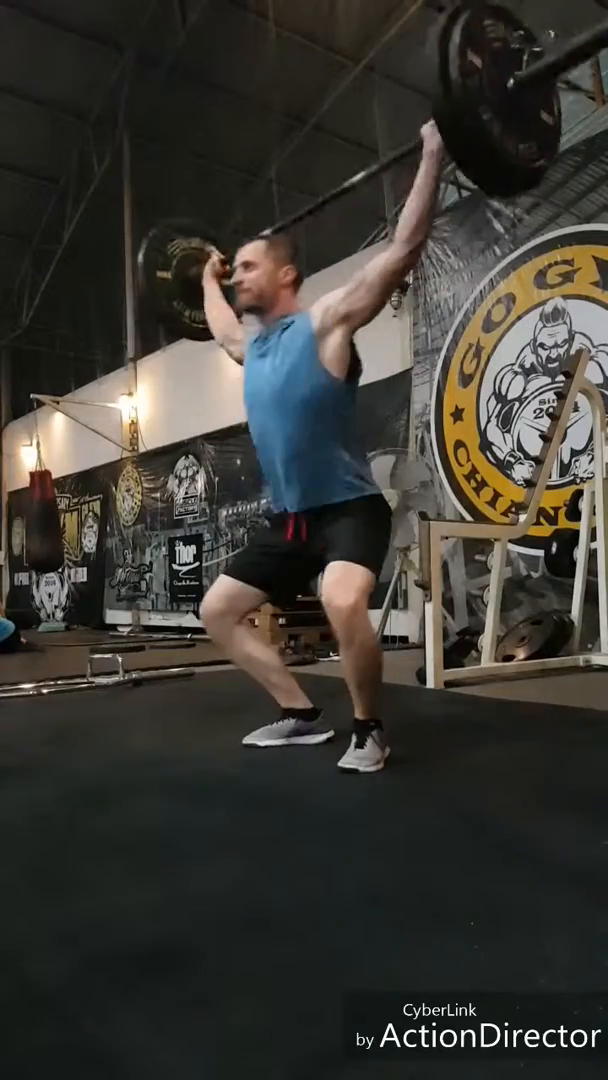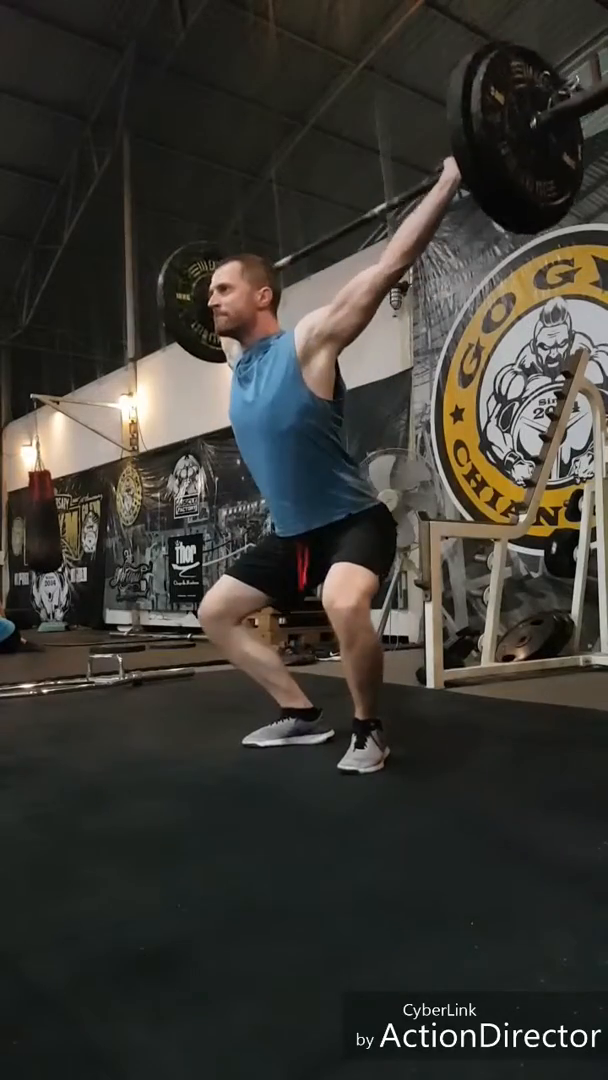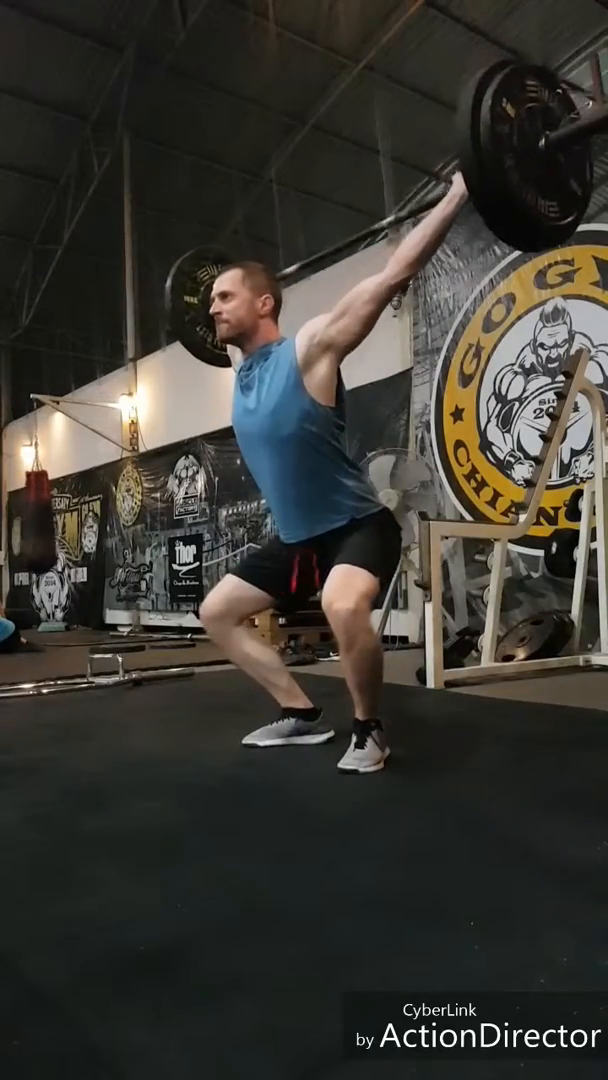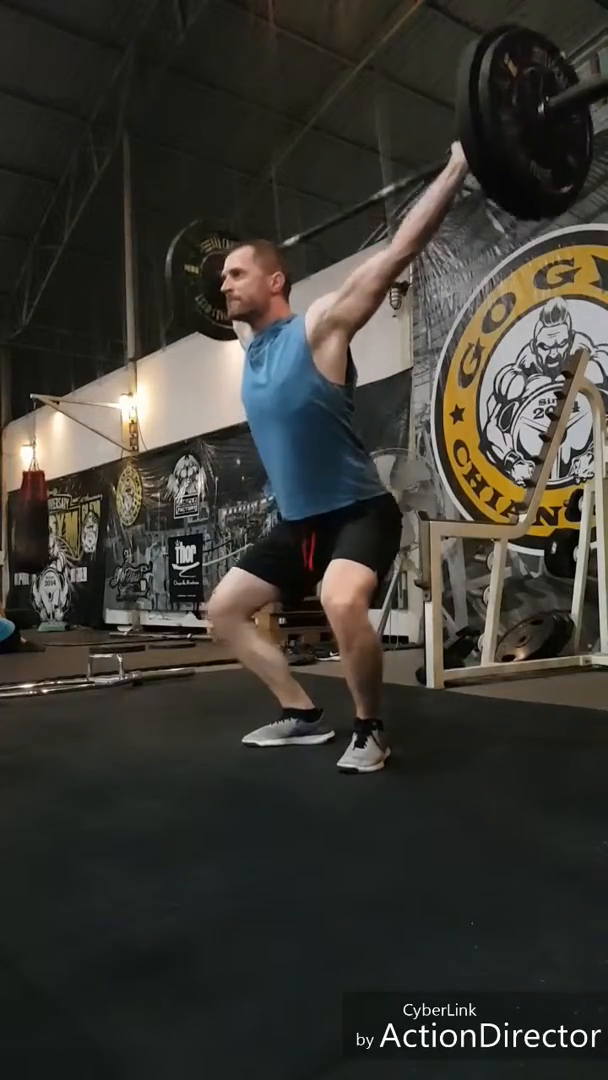
dt=0.3s
person 1, frame 1
left shoulder: (326, 321)
right shoulder: (260, 344)
left elbow: (403, 249)
right elbow: (226, 333)
left wrist: (433, 156)
right wrist: (208, 279)
left hip: (349, 507)
right hip: (291, 515)
left knee: (342, 602)
right knee: (217, 610)
left ankle: (368, 729)
right ankle: (302, 714)
person 1, frame 2
left shoulder: (307, 342)
right shoulder: (242, 359)
left elbow: (387, 265)
right elbow: (227, 329)
left wrist: (449, 181)
left hip: (354, 522)
right hip: (292, 534)
left knee: (344, 604)
right knee: (215, 612)
left ankle: (369, 730)
right ankle: (301, 714)
person 1, frame 3
left shoulder: (308, 350)
right shoulder: (245, 367)
left elbow: (391, 276)
right elbow: (230, 330)
left wrist: (457, 197)
left hip: (357, 526)
right hip: (296, 538)
left knee: (342, 606)
right knee: (216, 612)
left ankle: (369, 730)
right ankle: (302, 714)
person 1, frame 4
left shoulder: (318, 328)
right shoulder: (255, 344)
left elbow: (398, 252)
right elbow: (240, 312)
left wrist: (457, 165)
left hip: (358, 510)
right hip: (298, 519)
left knee: (342, 602)
right knee: (224, 608)
left ankle: (370, 732)
right ankle: (304, 714)
